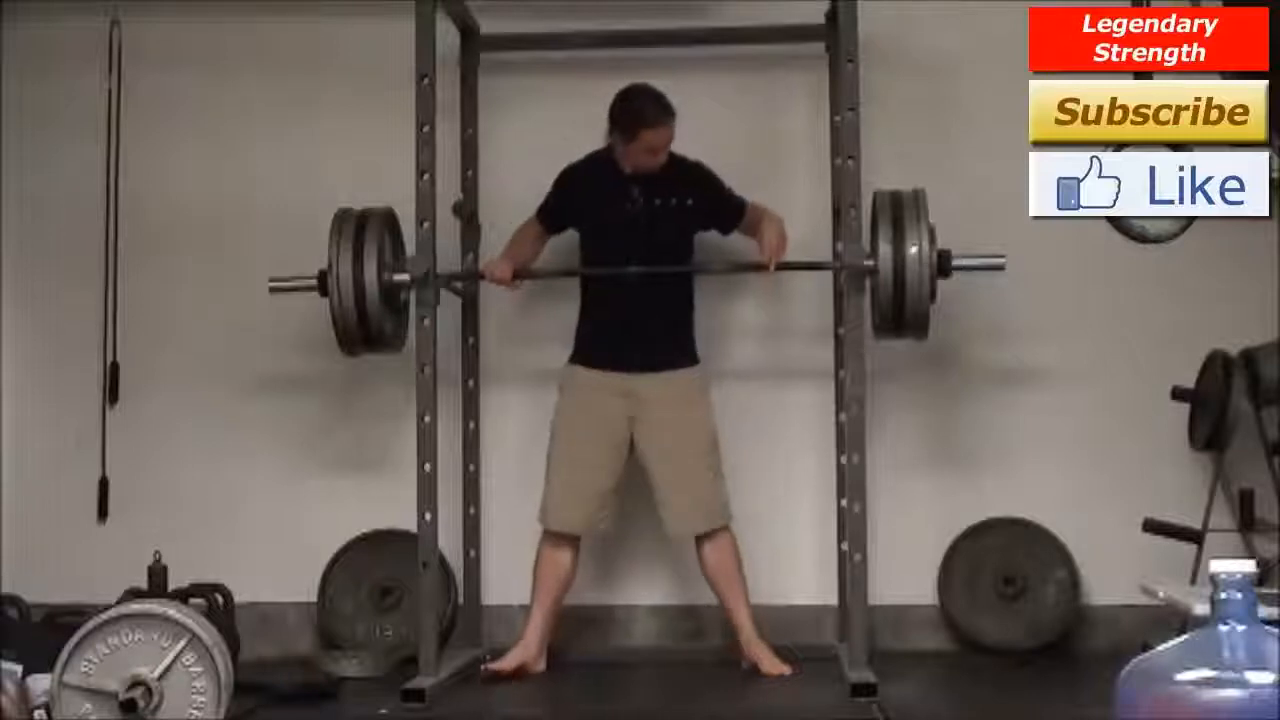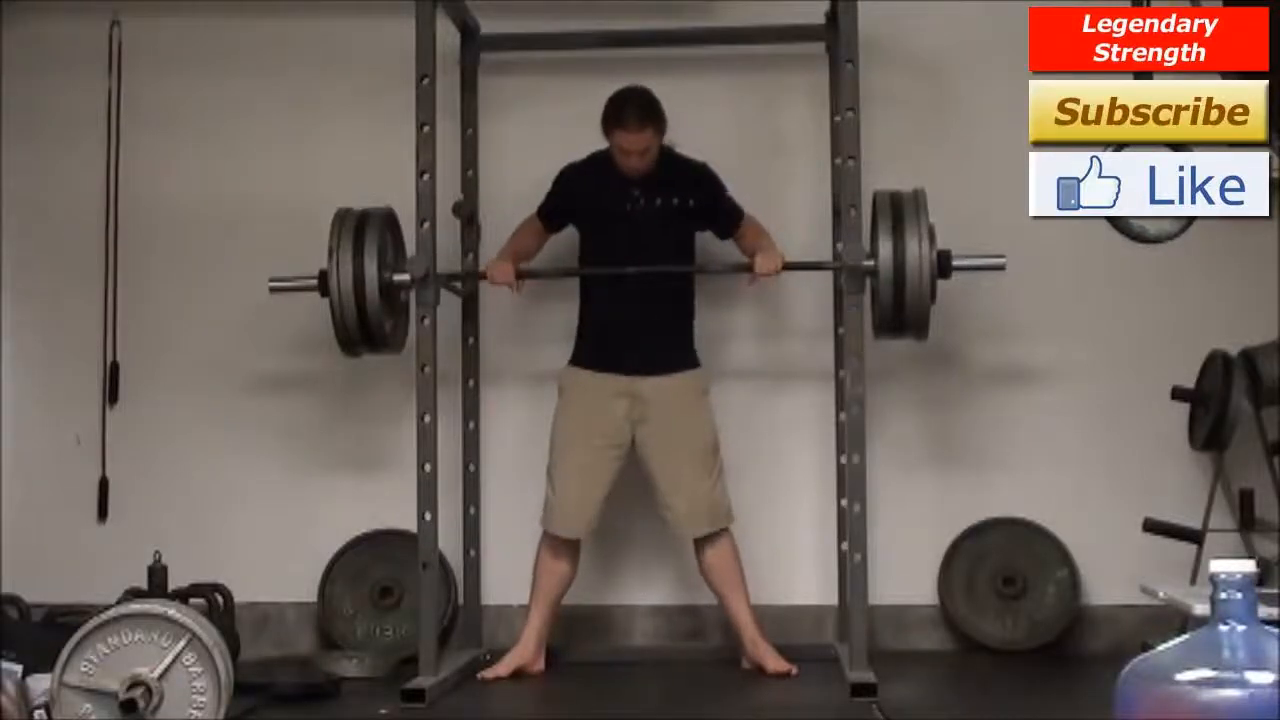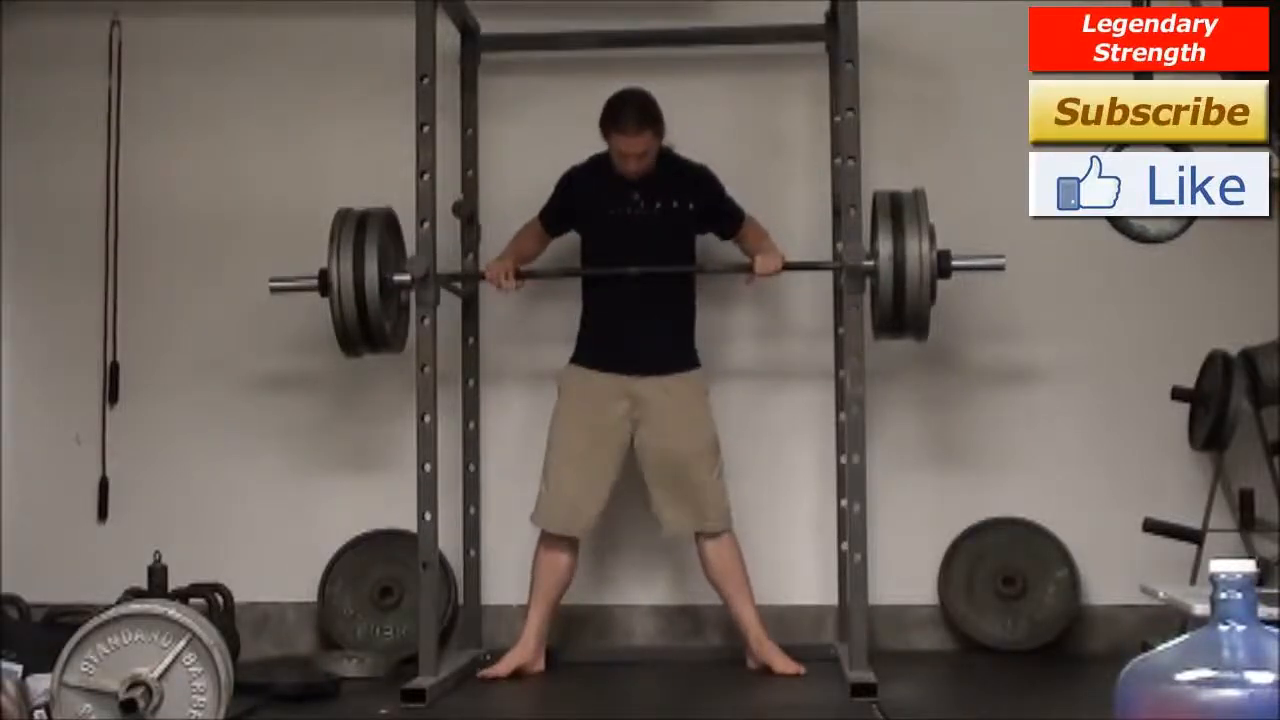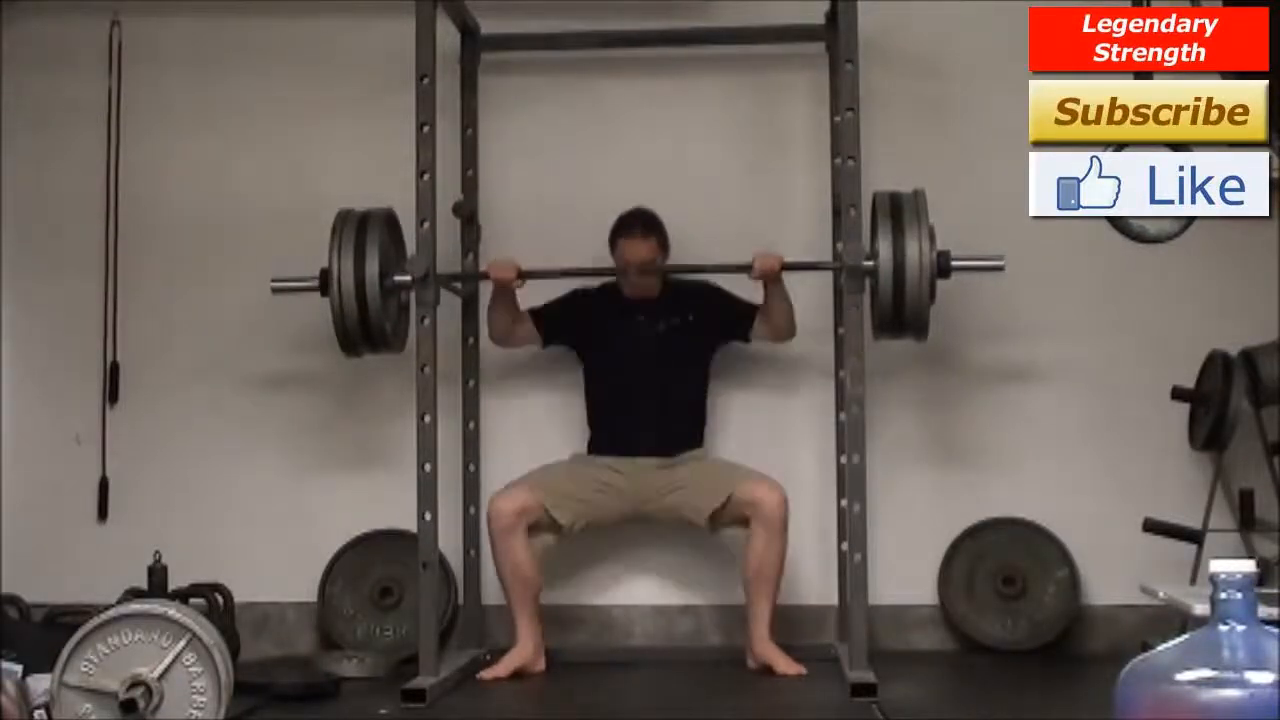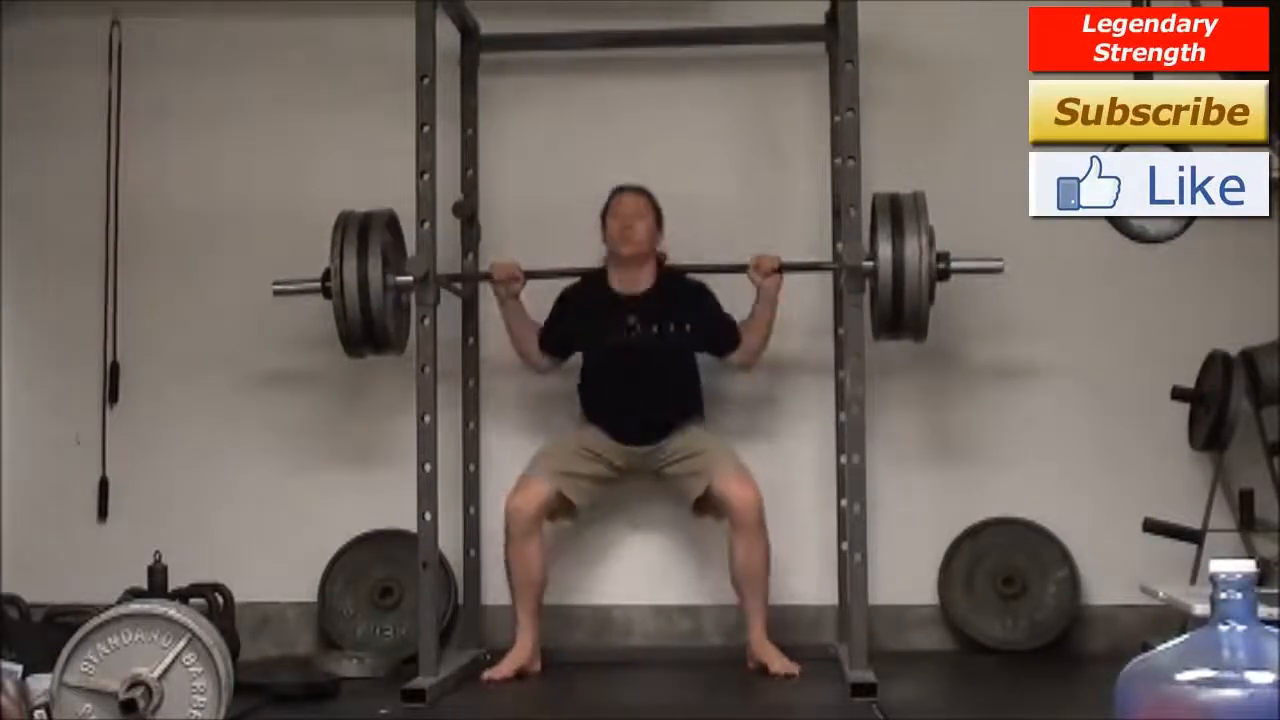
dt=1s
person 1, frame 1
left shoulder: (691, 180)
right shoulder: (581, 180)
left elbow: (748, 216)
right elbow: (540, 226)
left wrist: (770, 231)
right wrist: (508, 261)
left hip: (673, 372)
right hip: (593, 372)
left knee: (705, 514)
right knee: (564, 516)
left ankle: (751, 642)
right ankle: (532, 646)
person 1, frame 2
left shoulder: (693, 180)
right shoulder: (580, 179)
left elbow: (740, 225)
right elbow: (541, 224)
left wrist: (765, 251)
right wrist: (507, 259)
left hip: (674, 374)
right hip: (593, 374)
left knee: (705, 515)
right knee: (565, 517)
left ankle: (752, 641)
right ankle: (530, 646)
person 1, frame 3
left shoulder: (693, 182)
right shoulder: (581, 183)
left elbow: (740, 225)
right elbow: (542, 228)
left wrist: (766, 251)
right wrist: (507, 259)
left hip: (674, 374)
right hip: (593, 373)
left knee: (706, 515)
right knee: (562, 516)
left ankle: (758, 642)
right ankle: (530, 645)
person 1, frame 4
left shoulder: (700, 303)
right shoulder: (586, 309)
left elbow: (781, 331)
right elbow: (505, 334)
left wrist: (773, 280)
right wrist: (501, 289)
left hip: (684, 468)
right hip: (604, 470)
left knee: (768, 502)
right knee: (505, 509)
left ankle: (760, 641)
right ankle: (528, 645)
person 1, frame 5
left shoulder: (689, 297)
right shoulder: (580, 299)
left elbow: (742, 354)
right elbow: (542, 358)
left wrist: (767, 293)
right wrist: (508, 300)
left hip: (678, 433)
right hip: (601, 434)
left knee: (744, 500)
right knee: (523, 505)
left ankle: (758, 640)
right ankle: (526, 644)
